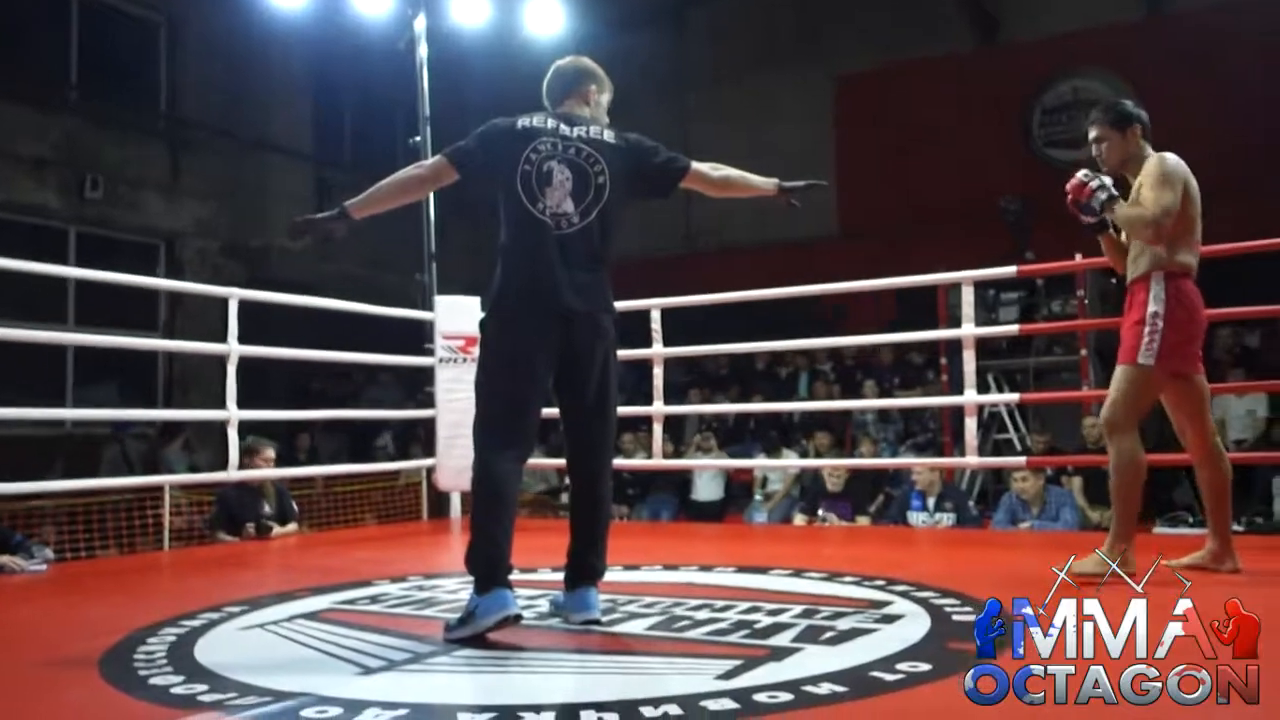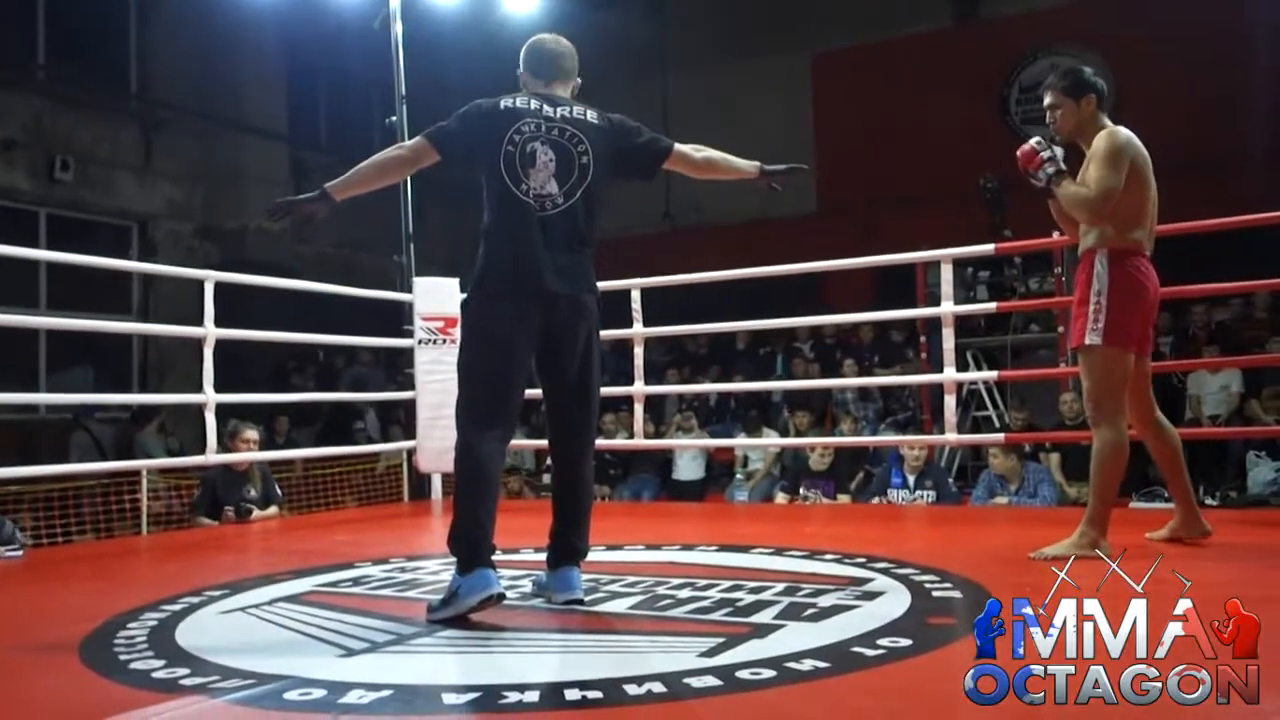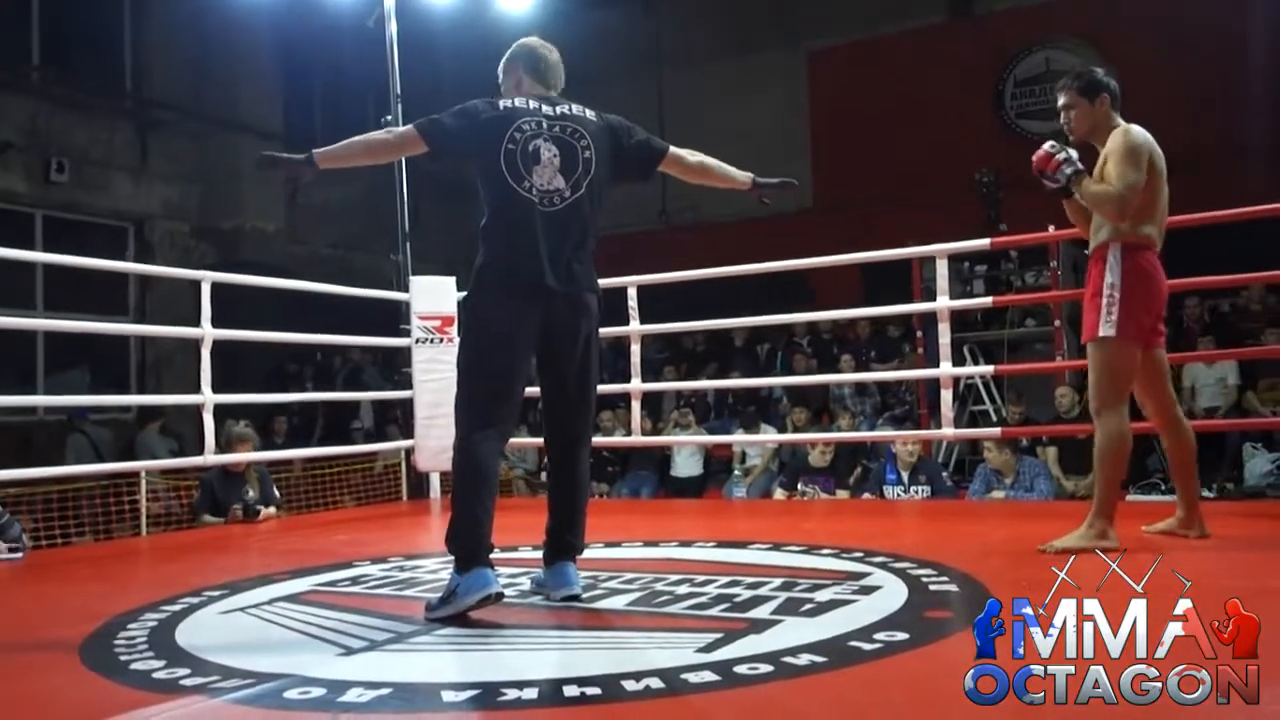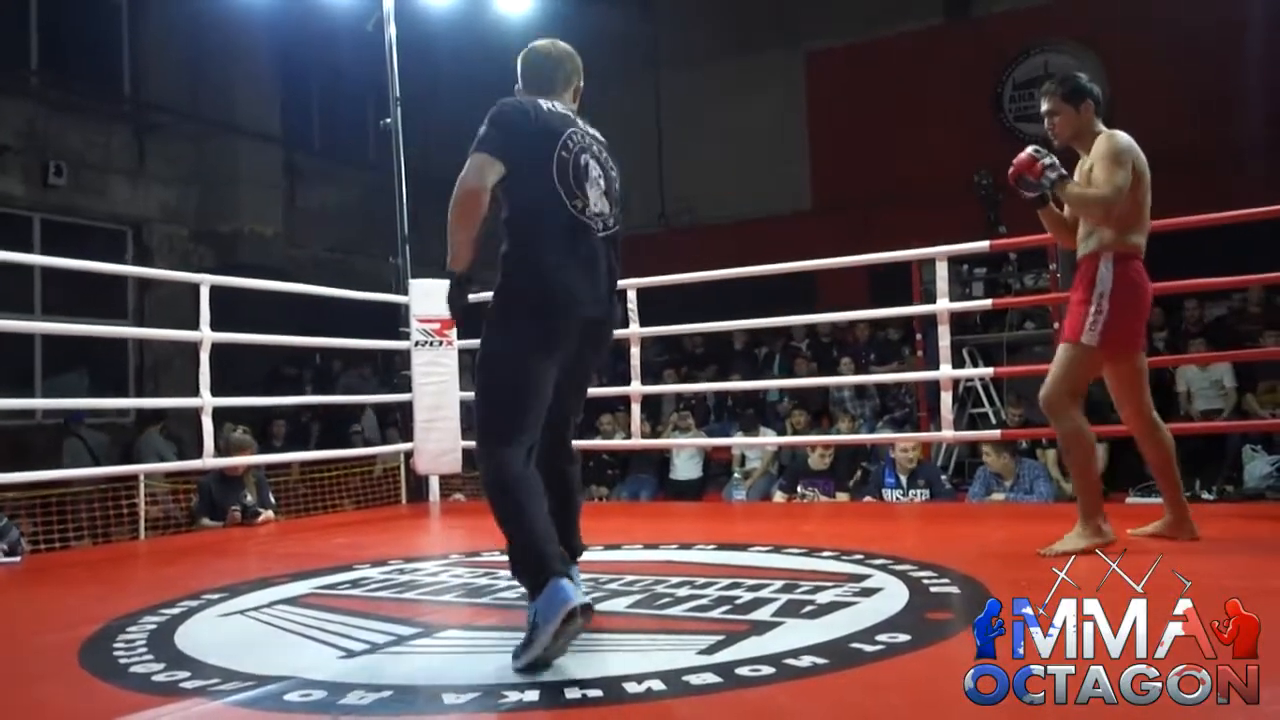
dt=0.7s
person 1, frame 1
left shoulder: (506, 135)
right shoulder: (622, 149)
left elbow: (424, 176)
right elbow: (712, 178)
left wrist: (345, 214)
right wrist: (778, 187)
left hip: (520, 313)
right hip: (588, 317)
left knee: (501, 446)
right knee: (591, 454)
left ankle: (492, 589)
right ankle: (583, 588)
person 1, frame 2
left shoulder: (489, 115)
right shoulder: (605, 128)
left elbow: (405, 157)
right elbow: (693, 159)
left wrist: (326, 195)
right wrist: (760, 171)
left hip: (503, 294)
right hip: (572, 298)
left knee: (483, 427)
right knee: (573, 434)
left ankle: (475, 570)
right ankle: (566, 568)
person 1, frame 3
left shoulder: (484, 117)
right shoulder: (602, 128)
left elbow: (393, 142)
right elbow: (685, 162)
left wrist: (311, 160)
right wrist: (752, 182)
left hip: (504, 292)
right hip: (573, 295)
left knee: (482, 425)
right knee: (570, 432)
left ankle: (473, 568)
right ankle: (562, 564)
person 1, frame 4
left shoulder: (514, 115)
right shoulder: (600, 143)
left elbow: (472, 190)
left wrist: (458, 272)
left hip: (535, 300)
right hip: (595, 310)
left knee: (504, 447)
right knee: (554, 443)
left ankle: (553, 588)
right ankle: (561, 578)
person 2, frame 1
left shoulder: (1162, 166)
right shoulder: (1145, 182)
left elbow: (1155, 228)
right elbow: (1127, 262)
left wrist: (1108, 199)
right wrist: (1098, 221)
left hip: (1162, 301)
right hip: (1162, 306)
left knee: (1117, 421)
right knee: (1199, 437)
left ankle: (1119, 548)
right ankle: (1220, 549)
person 2, frame 2
left shoulder: (1113, 139)
right shoulder: (1105, 150)
left elbow: (1095, 210)
right elbow: (1079, 228)
left wrist: (1055, 173)
right wrist: (1048, 182)
left hip: (1112, 276)
right hip: (1128, 277)
left knee: (1103, 413)
right knee: (1141, 411)
left ankle: (1091, 534)
right ankle: (1188, 518)
person 2, frame 3
left shoulder: (1127, 138)
right shoulder: (1116, 150)
left elbow: (1119, 207)
right elbow: (1095, 224)
left wrist: (1075, 173)
right wrist: (1064, 186)
left hip: (1122, 272)
right hip: (1132, 276)
left knee: (1106, 403)
right knee: (1161, 405)
left ankle: (1100, 525)
right ankle: (1189, 514)
person 2, frame 4
left shoulder: (1114, 145)
right shoulder: (1089, 160)
left elbow: (1105, 210)
right elbow: (1070, 235)
left wrist: (1056, 178)
right wrist: (1040, 196)
left hip: (1110, 282)
right hip: (1114, 286)
left knee: (1057, 399)
right knee: (1137, 411)
left ankle: (1093, 522)
right ankle: (1178, 517)
